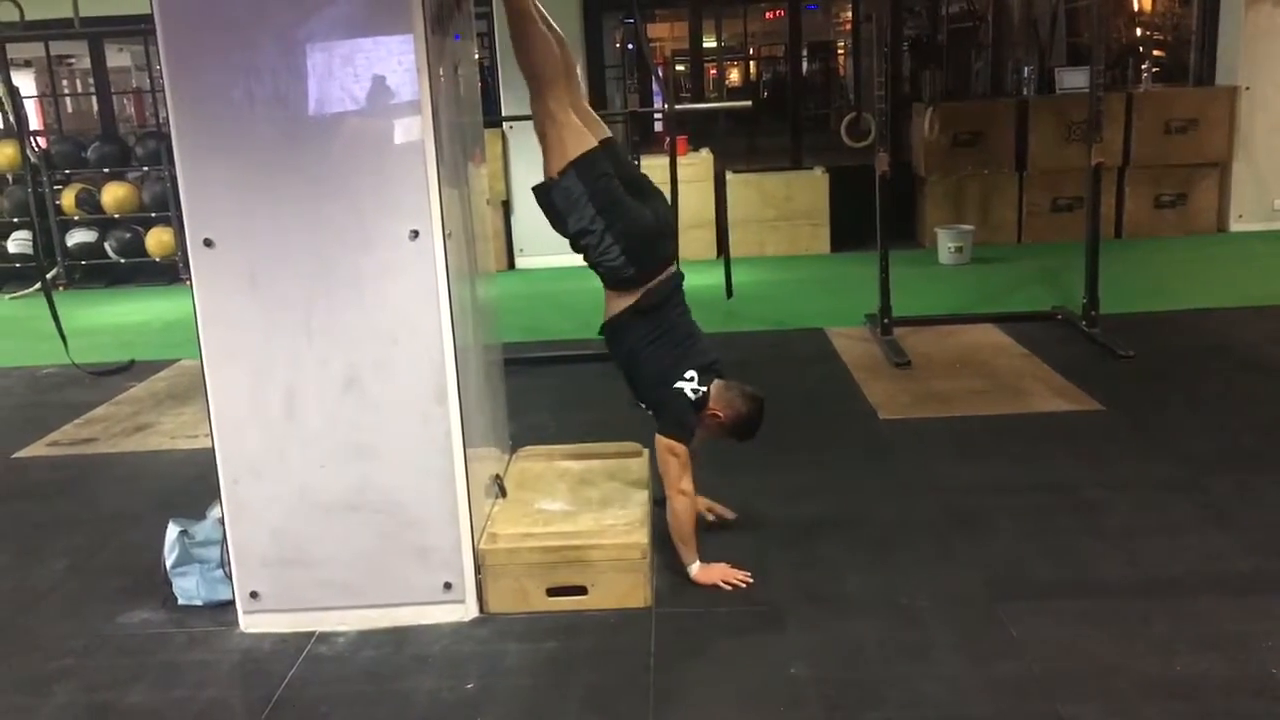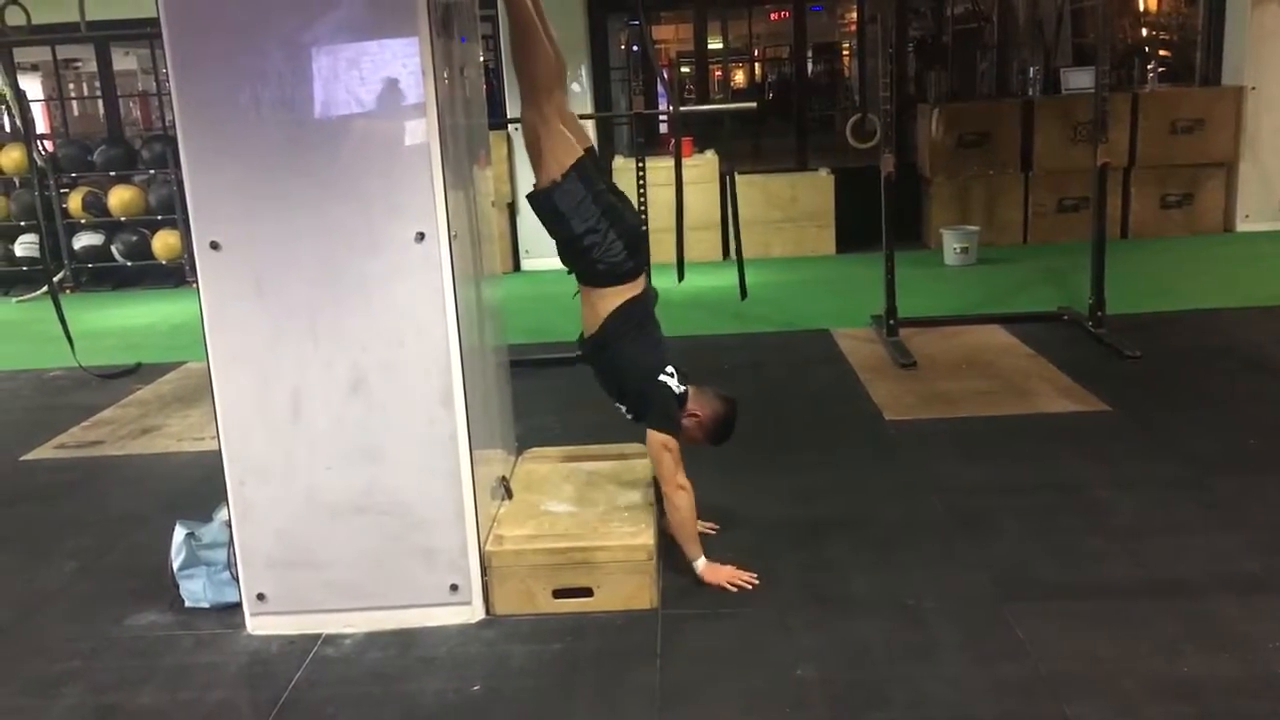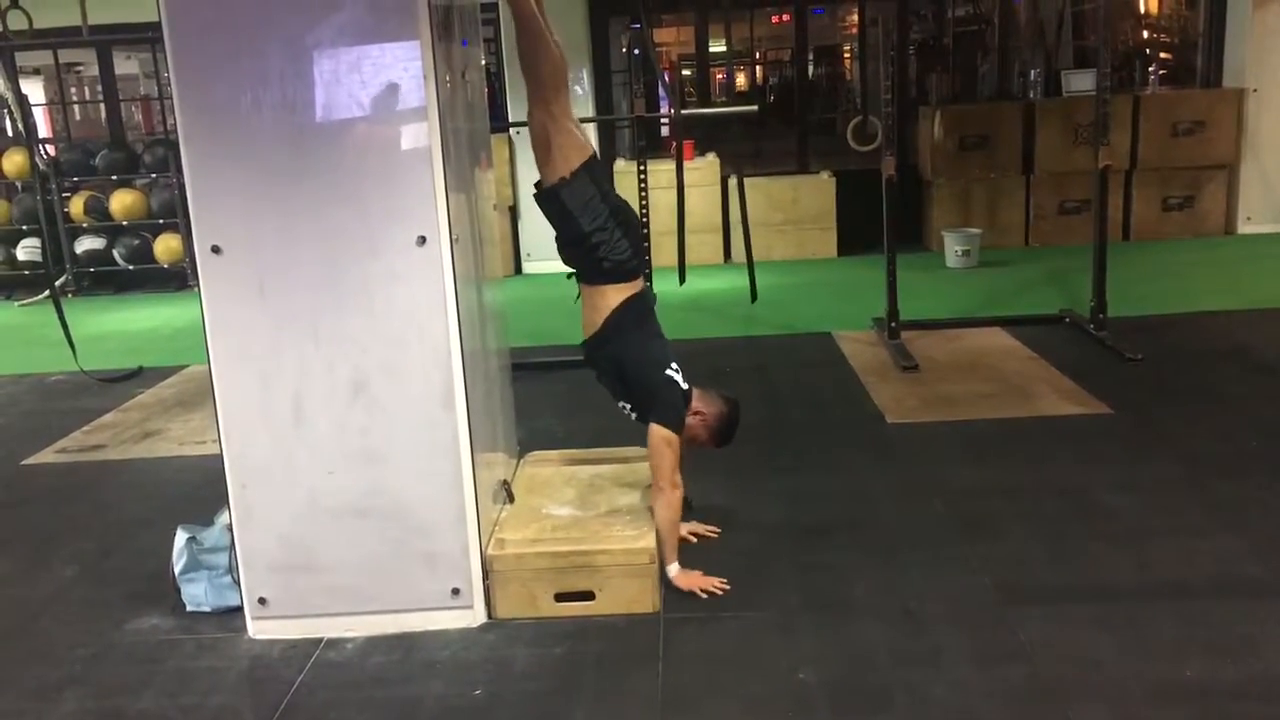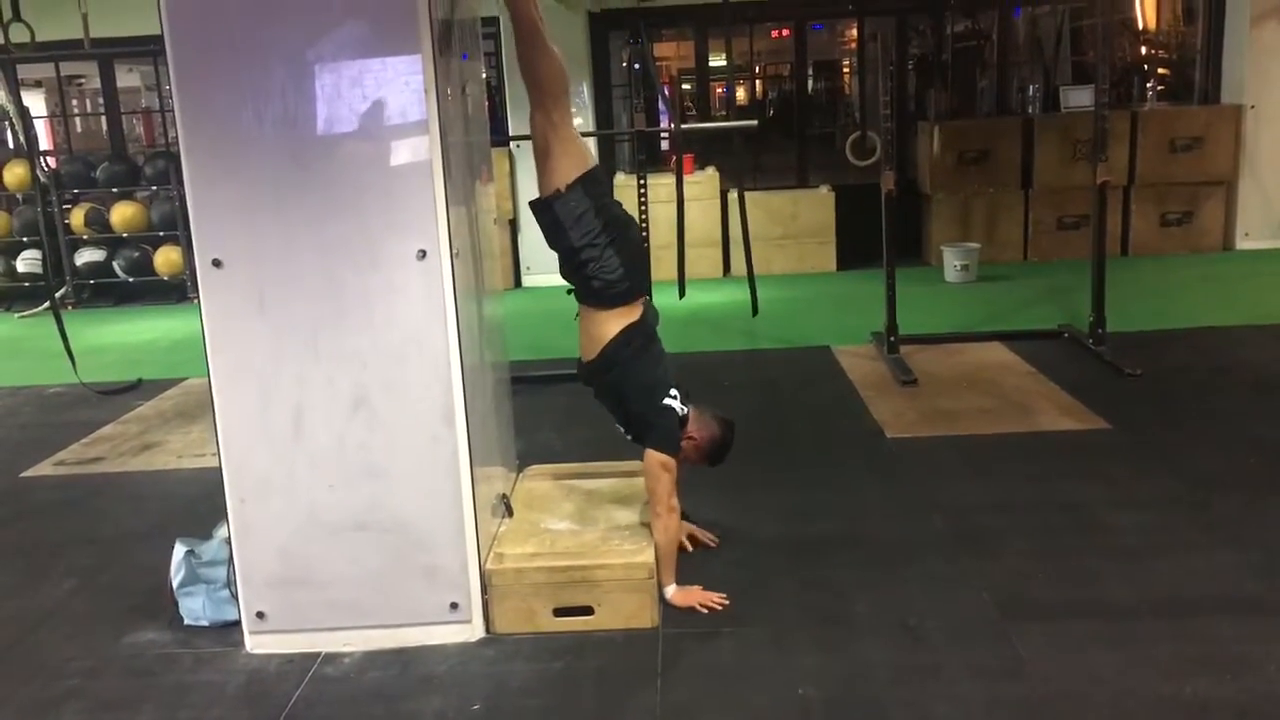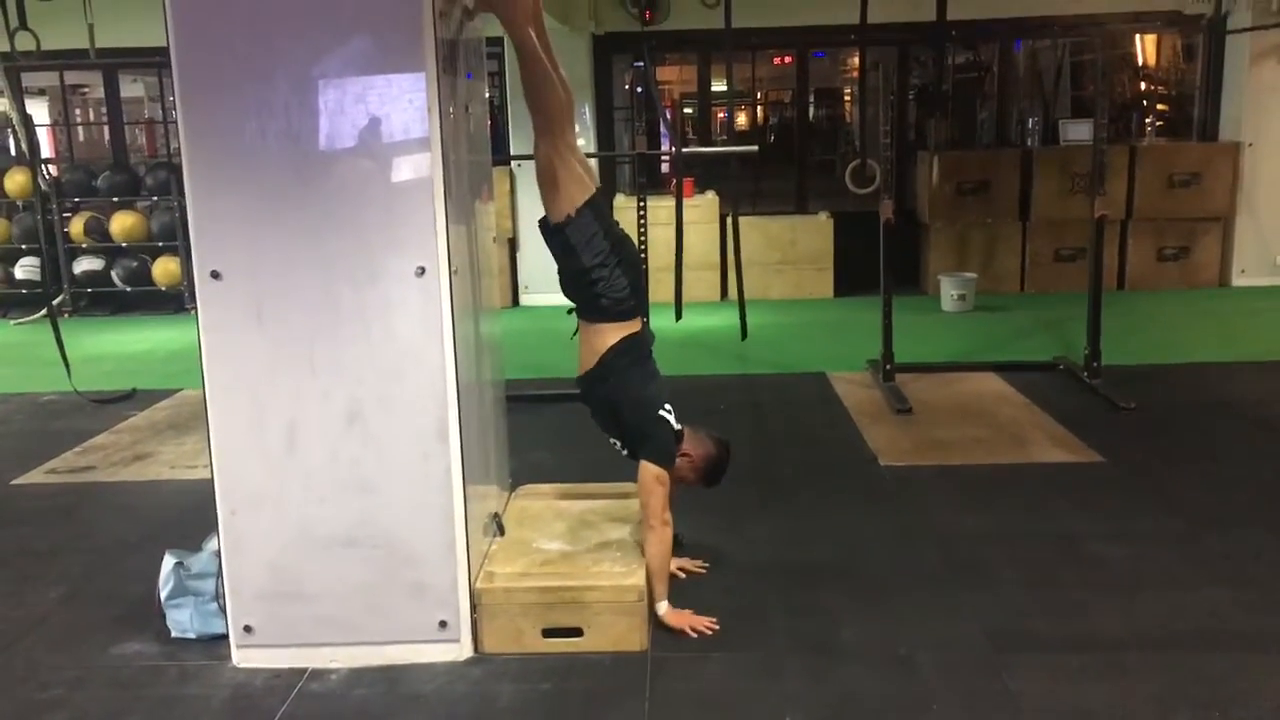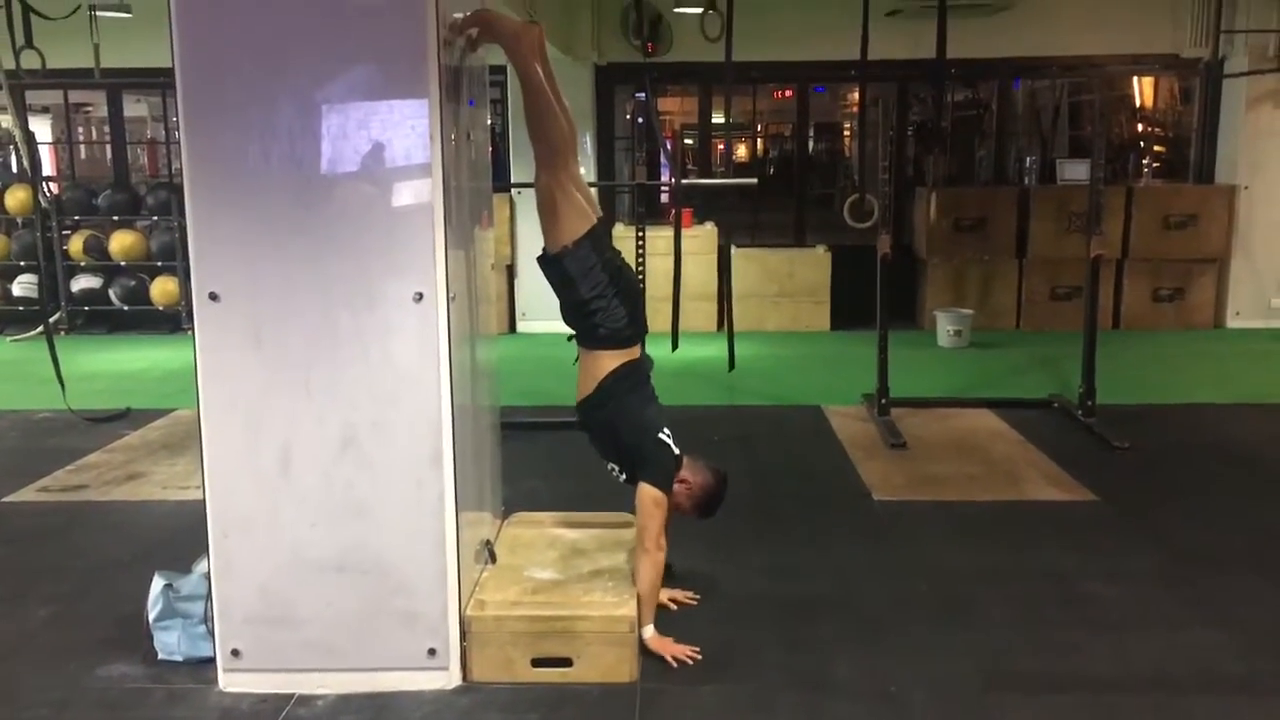
dt=0.4s
person 1, frame 1
left shoulder: (701, 378)
right shoulder: (681, 396)
right elbow: (678, 490)
left wrist: (694, 501)
right wrist: (694, 565)
left hip: (644, 227)
right hip: (629, 246)
left knee: (565, 98)
right knee: (555, 104)
person 1, frame 2
left shoulder: (665, 390)
right shoulder: (662, 395)
left elbow: (671, 484)
right elbow: (675, 486)
left wrist: (682, 521)
right wrist: (700, 562)
left hip: (610, 249)
right hip: (606, 253)
left knee: (553, 109)
right knee: (544, 111)
person 1, frame 3
left shoulder: (668, 392)
right shoulder: (669, 397)
left elbow: (665, 485)
right elbow: (667, 486)
left wrist: (672, 523)
right wrist: (673, 567)
left hip: (608, 253)
right hip: (607, 256)
left knee: (554, 109)
right knee: (549, 110)
person 1, frame 4
left shoulder: (667, 413)
right shoulder: (665, 421)
right elbow: (663, 507)
left wrist: (675, 527)
right wrist: (672, 589)
left hip: (613, 265)
right hip: (608, 270)
left knee: (555, 120)
right knee: (551, 120)
person 1, frame 5
left shoulder: (661, 433)
right shoulder: (660, 438)
left elbow: (655, 520)
right elbow: (656, 522)
left wrist: (663, 559)
right wrist: (663, 604)
left hip: (611, 292)
right hip: (608, 291)
left knee: (561, 143)
right knee: (556, 144)
person 1, frame 6
left shoulder: (657, 460)
right shoulder: (659, 464)
left elbow: (648, 547)
right elbow: (651, 547)
left wrist: (654, 589)
right wrist: (648, 629)
left hip: (607, 317)
right hip: (606, 316)
left knee: (561, 173)
right knee: (557, 174)
right ankle: (518, 46)
